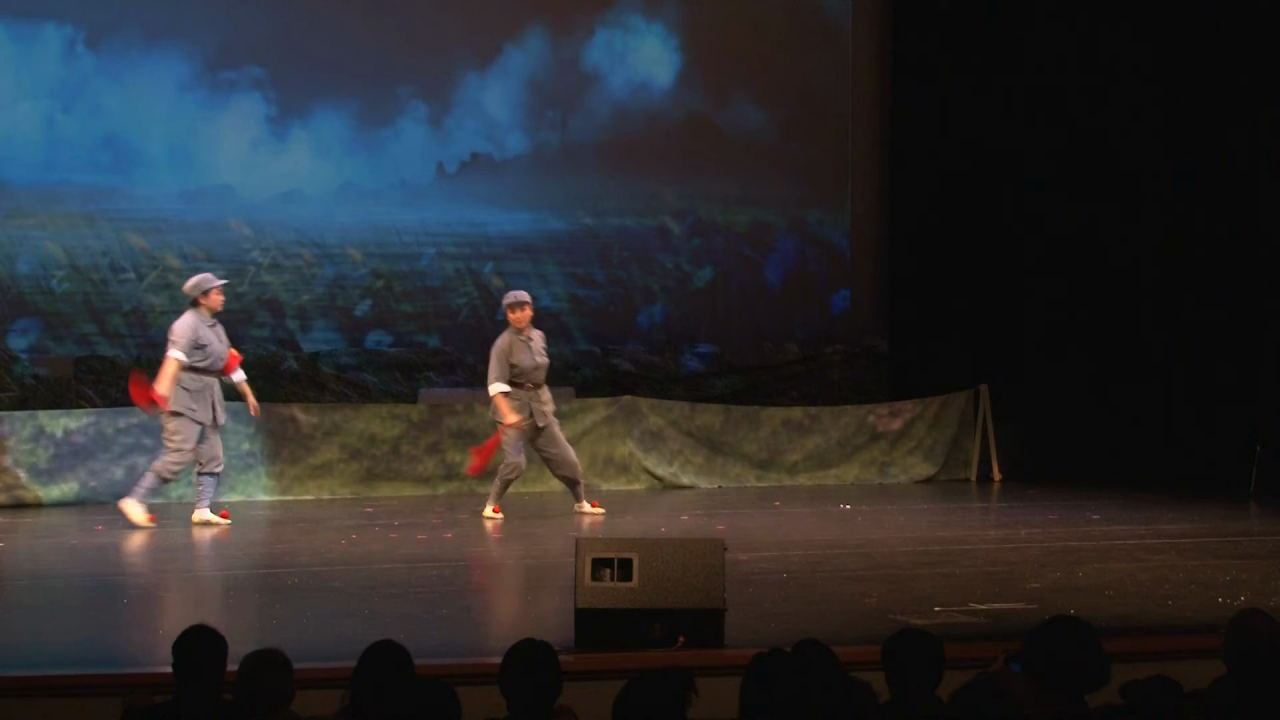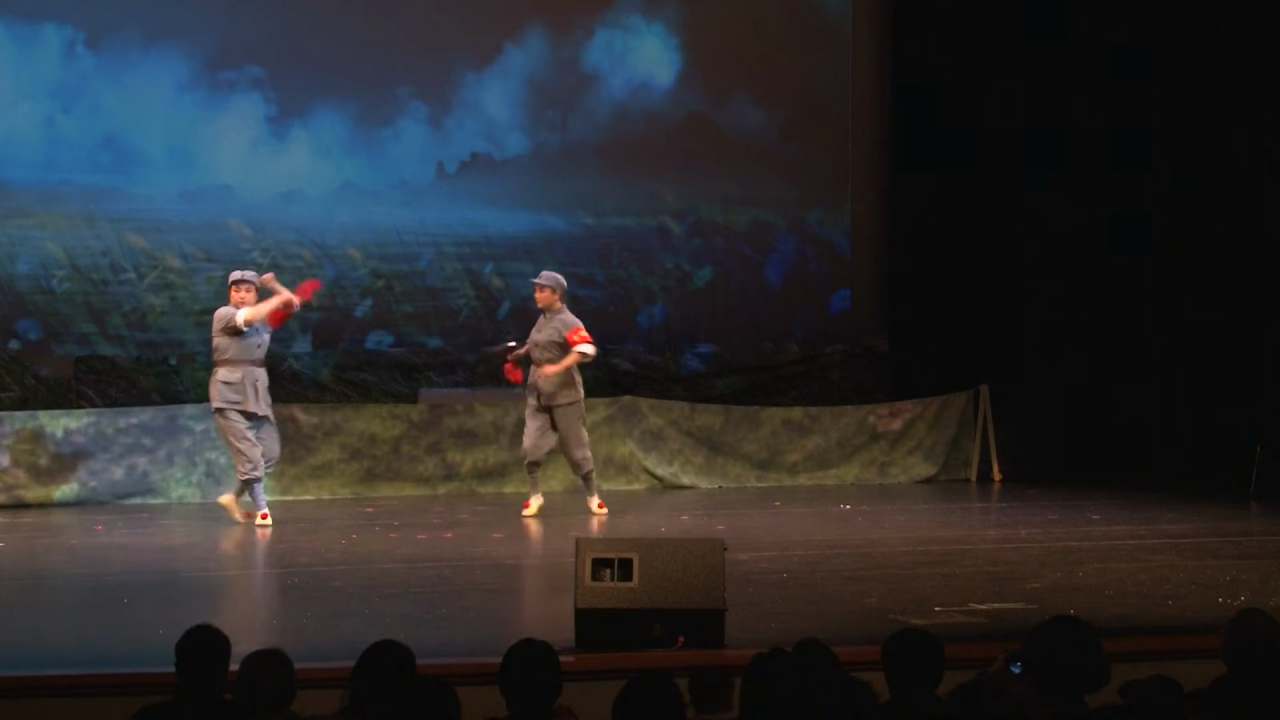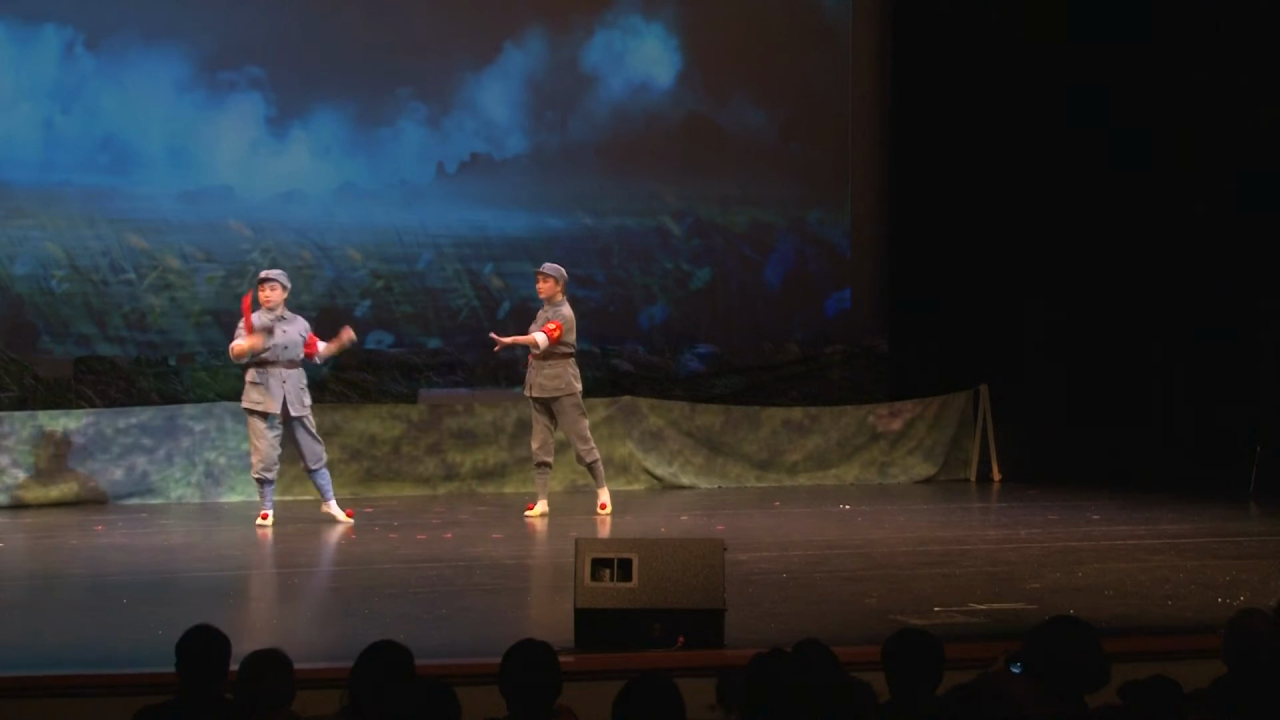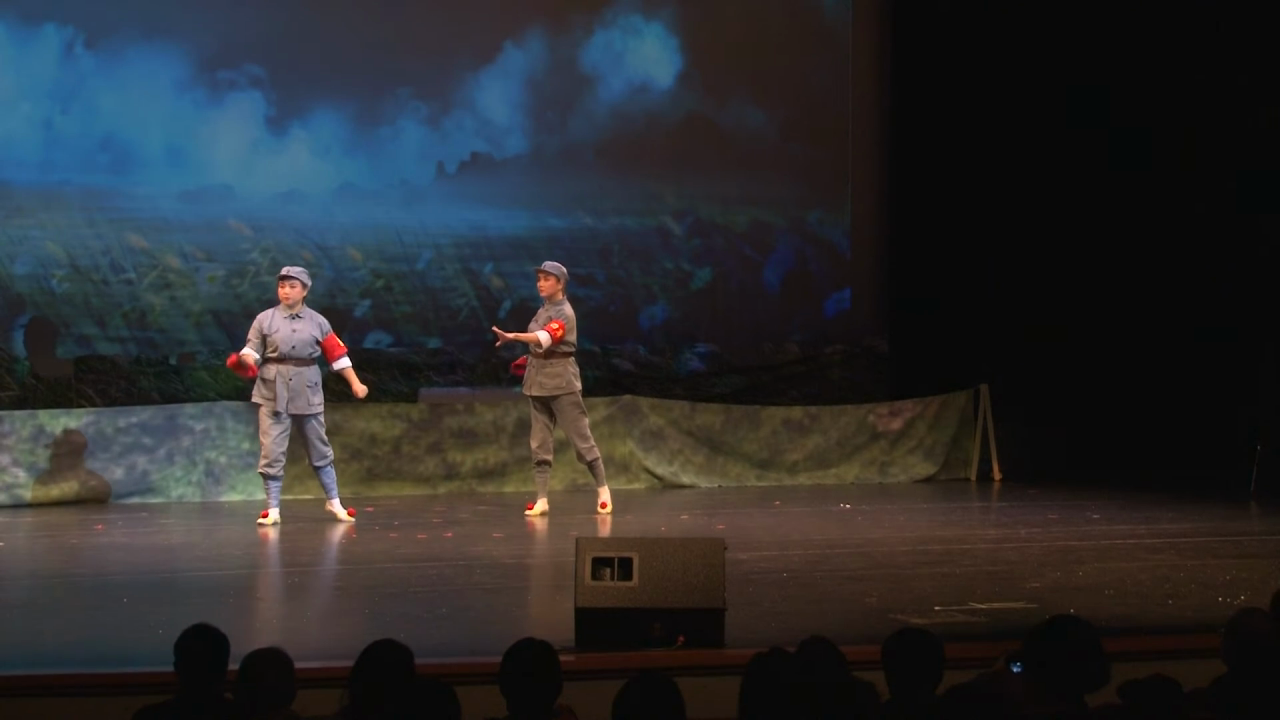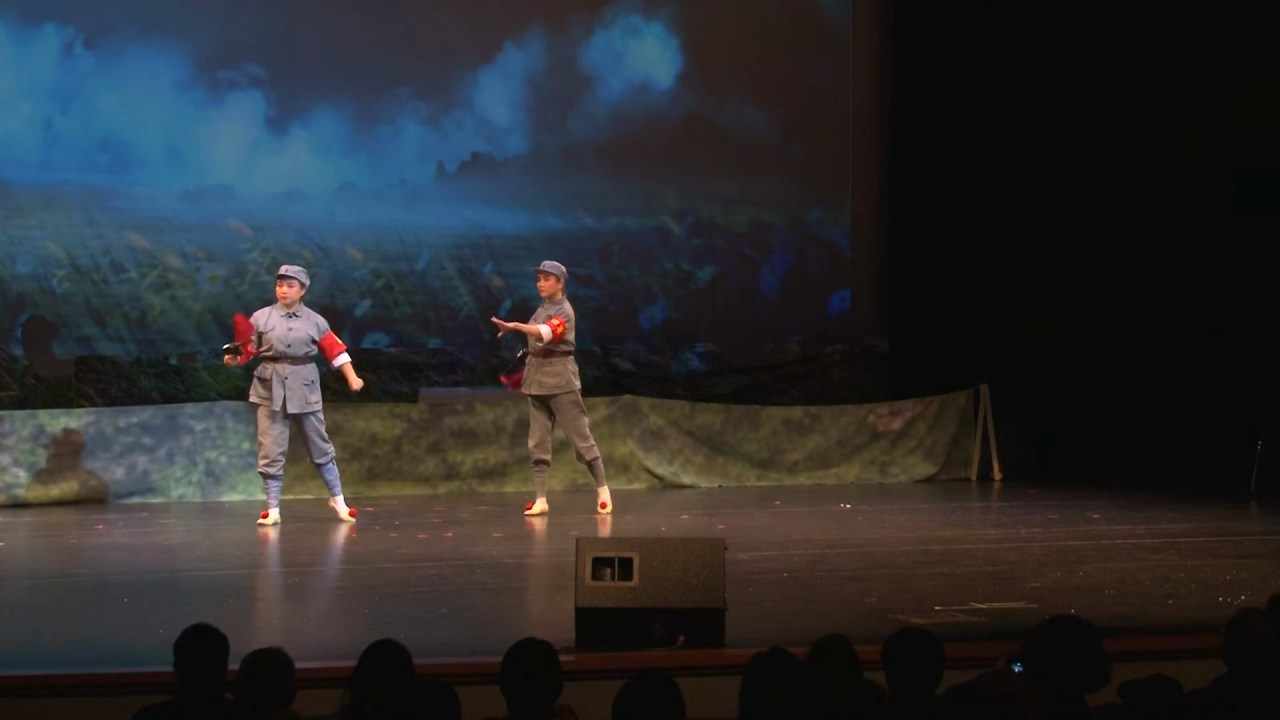
dt=0.3s
person 1, frame 1
left shoulder: (216, 328)
right shoulder: (189, 324)
left elbow: (230, 361)
right elbow: (176, 355)
left wrist: (247, 393)
right wrist: (165, 384)
left hip: (204, 398)
right hip: (185, 395)
left knee: (212, 456)
right knee: (178, 455)
left ankle: (202, 509)
right ankle: (135, 500)
person 1, frame 2
left shoulder: (262, 318)
right shoulder: (223, 315)
left elbow: (291, 304)
right elbow: (248, 316)
left wrist: (273, 285)
right wrist: (279, 299)
left hip: (255, 391)
right hip: (230, 393)
left knee: (270, 451)
right knee: (249, 455)
left ankle: (232, 497)
right ankle: (261, 509)
person 1, frame 3
left shoulder: (298, 323)
right shoulder: (250, 322)
left elbow: (316, 351)
right elbow: (236, 352)
left wrist: (339, 342)
right wrist: (250, 343)
left hip: (295, 391)
right hip: (262, 392)
left knee: (313, 450)
right knee: (265, 453)
left ankle: (329, 504)
right ankle: (267, 510)
person 1, frame 4
left shoulder: (317, 322)
right shoulder: (264, 319)
left elbow: (336, 354)
right elbow: (252, 352)
left wrist: (355, 383)
right wrist: (243, 364)
left hip: (307, 389)
right hip: (273, 390)
left knee: (319, 447)
right knee: (271, 450)
left ankle: (334, 502)
right ankle: (272, 509)
person 1, frame 5
left shoulder: (315, 321)
right shoulder: (261, 317)
left elbow: (335, 351)
right elbow: (246, 346)
left wrist: (352, 377)
right wrist: (234, 357)
left hip: (304, 387)
right hip: (271, 388)
left knee: (320, 445)
right knee: (271, 450)
left ankle: (337, 499)
right ankle: (273, 509)
person 2, frame 1
left shoulder: (537, 337)
right shoulder: (504, 344)
right elbow: (497, 382)
right wrist: (506, 413)
left hip: (540, 407)
right hip: (514, 406)
left knee: (565, 459)
right knee: (514, 463)
left ankle: (580, 502)
right ankle: (492, 505)
person 2, frame 2
left shoulder: (568, 321)
right shoulder: (542, 320)
left elbow: (585, 348)
left wrist: (557, 368)
right wrist: (520, 353)
left hip: (564, 389)
right hip: (537, 390)
left knee: (576, 448)
right knee: (531, 445)
left ankle: (593, 497)
right ankle: (534, 496)
person 2, frame 3
left shoulder: (562, 313)
right shoulder: (544, 311)
left elbow: (543, 338)
left wrist: (511, 340)
right wrist: (535, 357)
left hip: (562, 380)
right hip: (539, 381)
left knee: (581, 438)
right knee: (540, 443)
left ankle: (602, 492)
right ankle: (542, 501)
person 2, frame 4
left shoulder: (564, 312)
right shoulder: (543, 310)
left elbow: (546, 338)
left wrist: (514, 337)
right wrist: (529, 359)
left hip: (561, 379)
right hip: (538, 380)
left knee: (581, 437)
right knee: (540, 442)
left ankle: (602, 490)
right ankle: (542, 500)
person 2, frame 5
left shoulder: (563, 311)
right shoulder: (542, 309)
left elbow: (547, 333)
left wrist: (516, 326)
left hip: (560, 379)
right hip: (536, 379)
left knee: (580, 436)
right knee: (537, 442)
left ankle: (602, 490)
right ankle: (541, 499)
